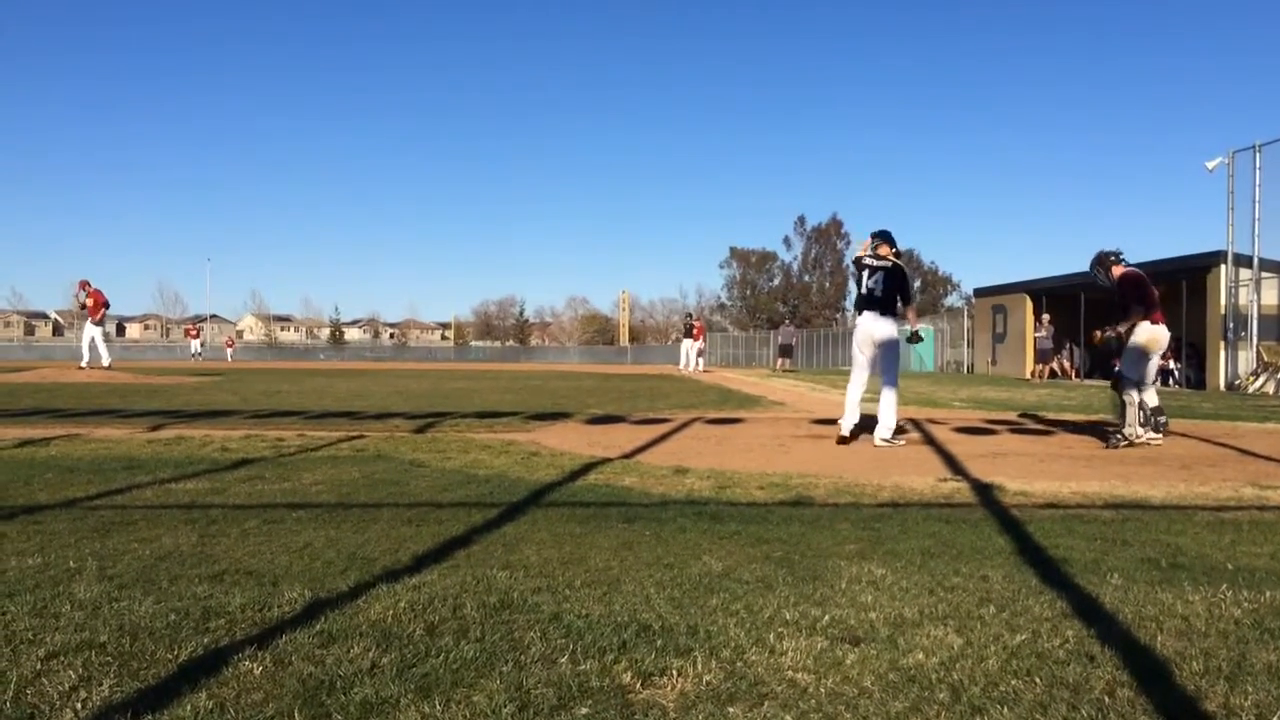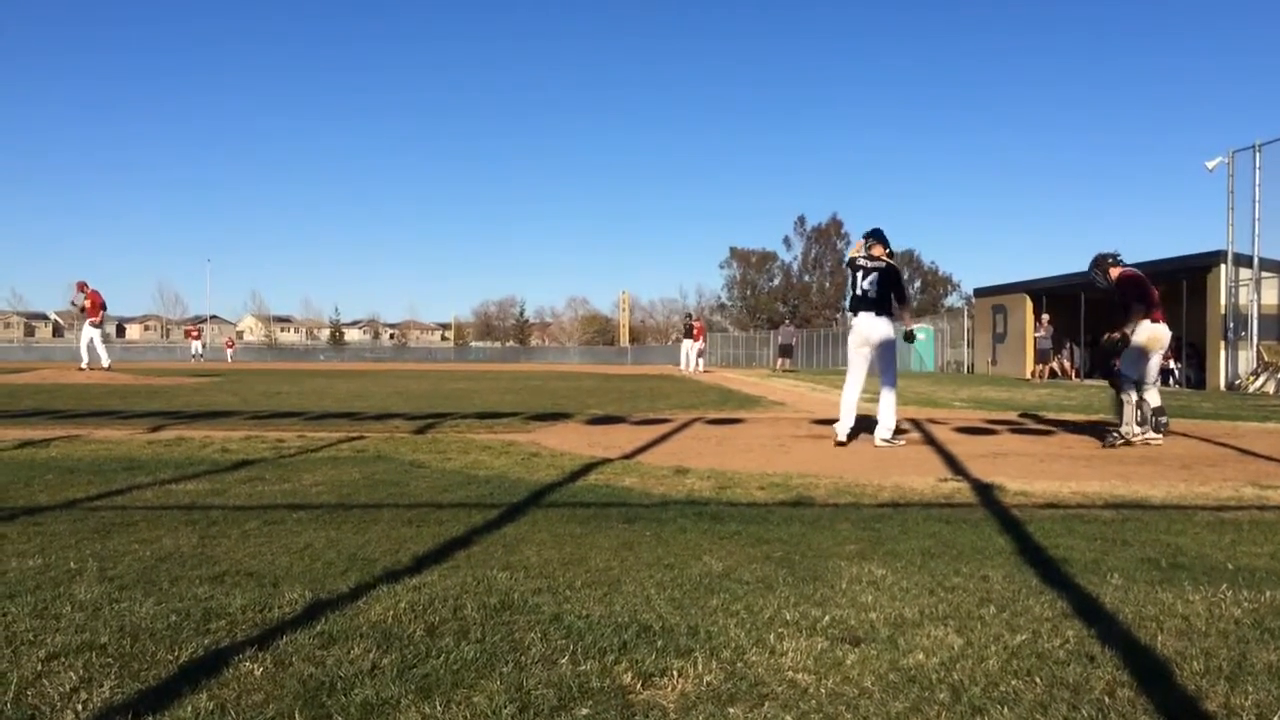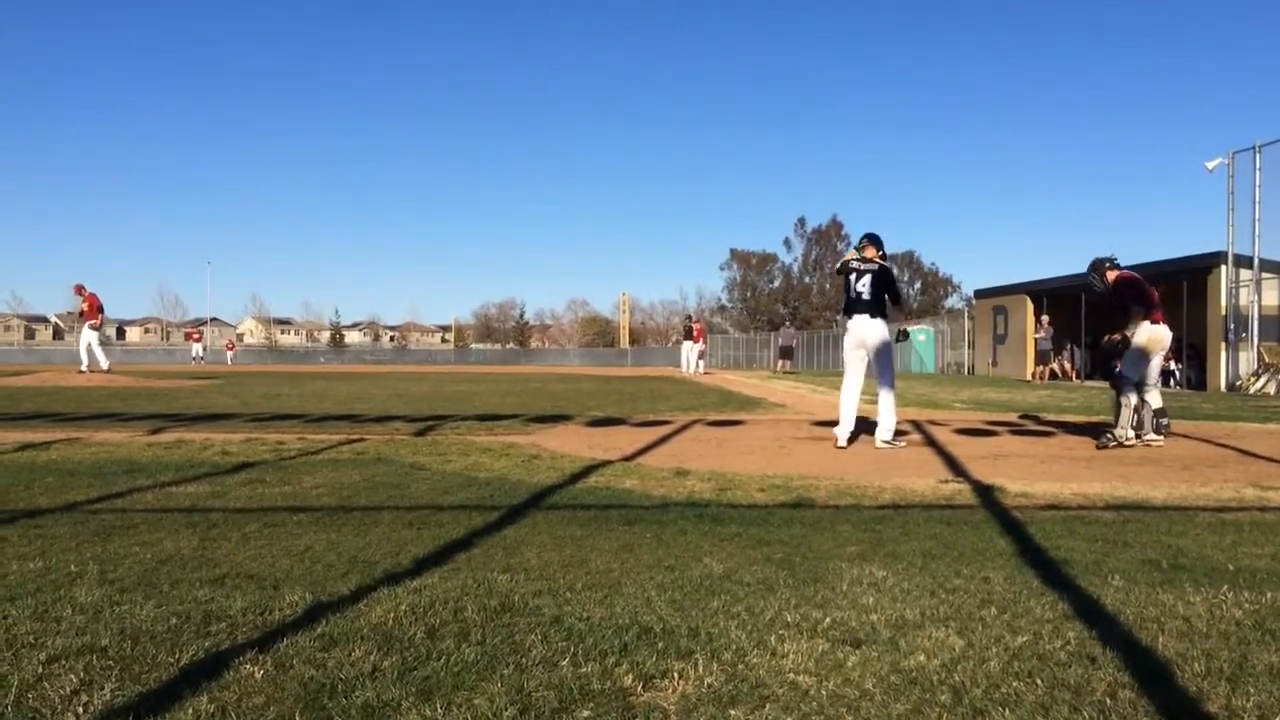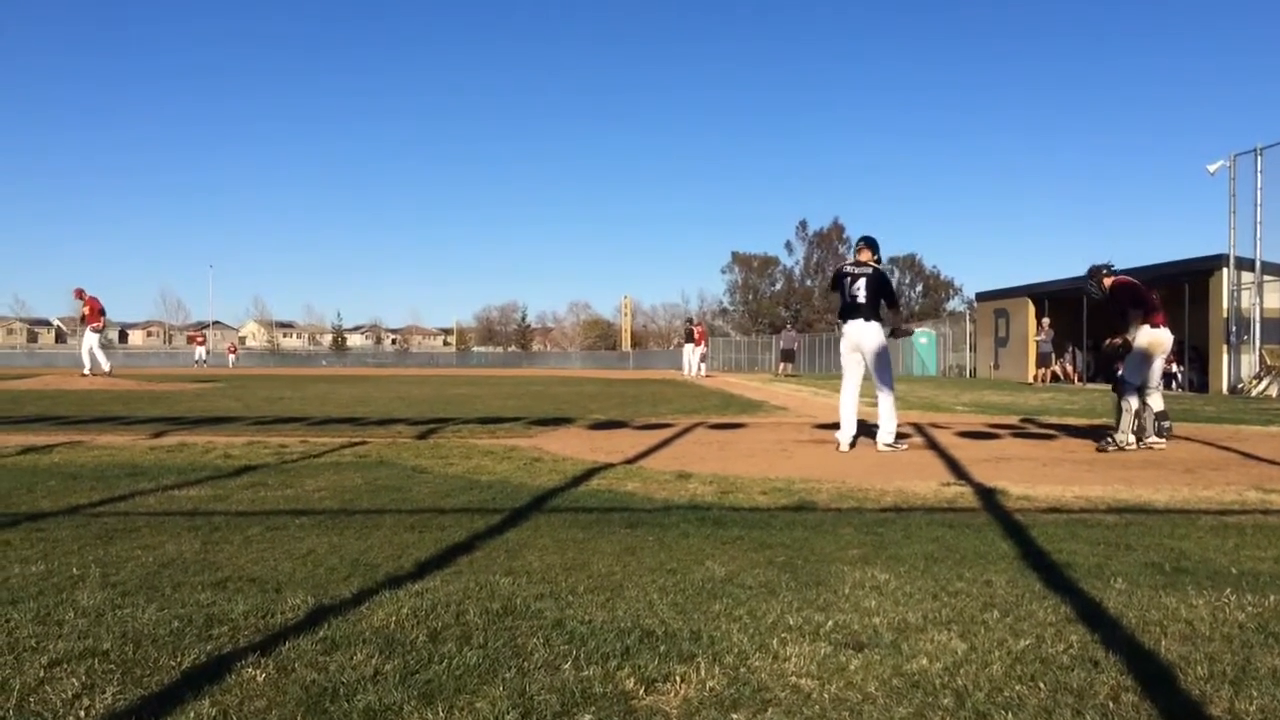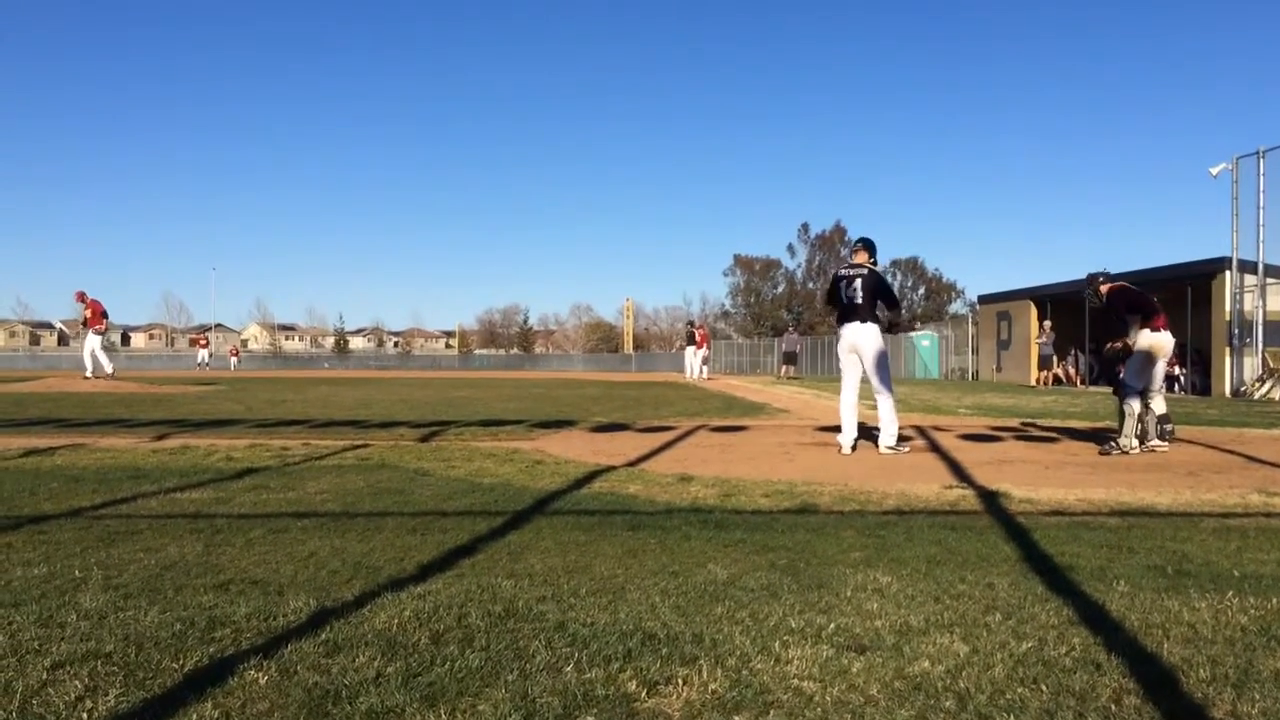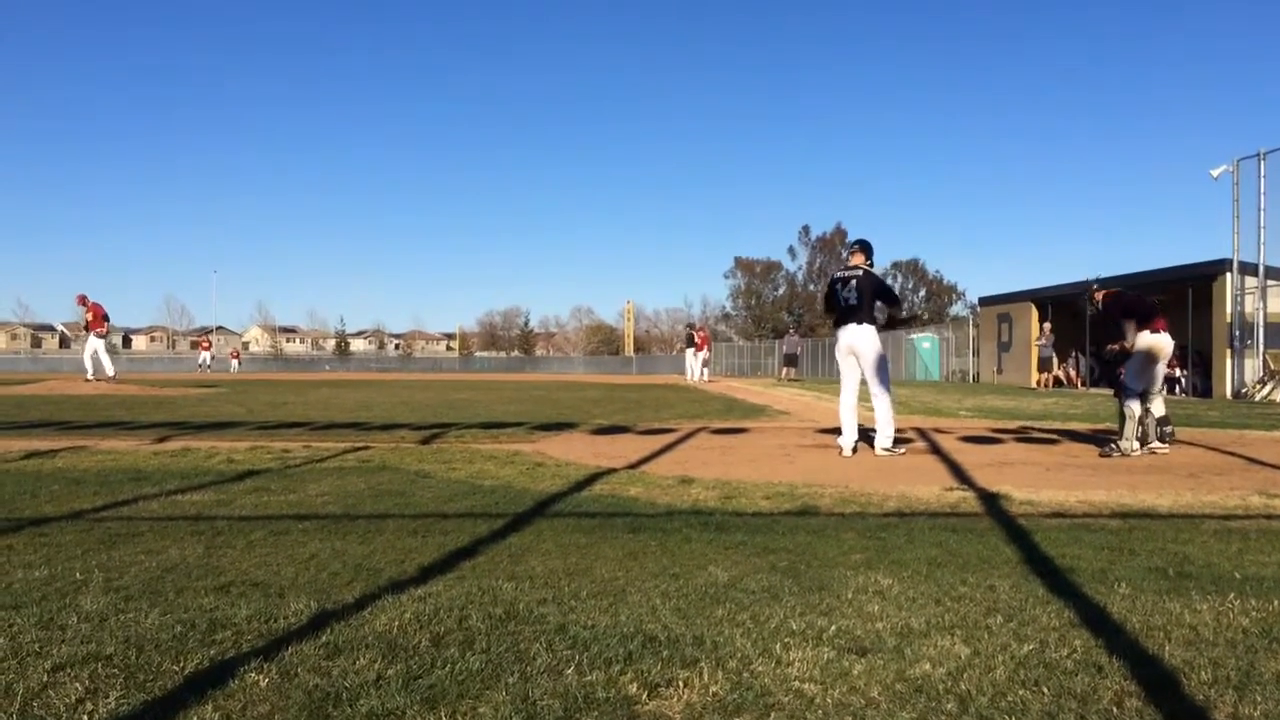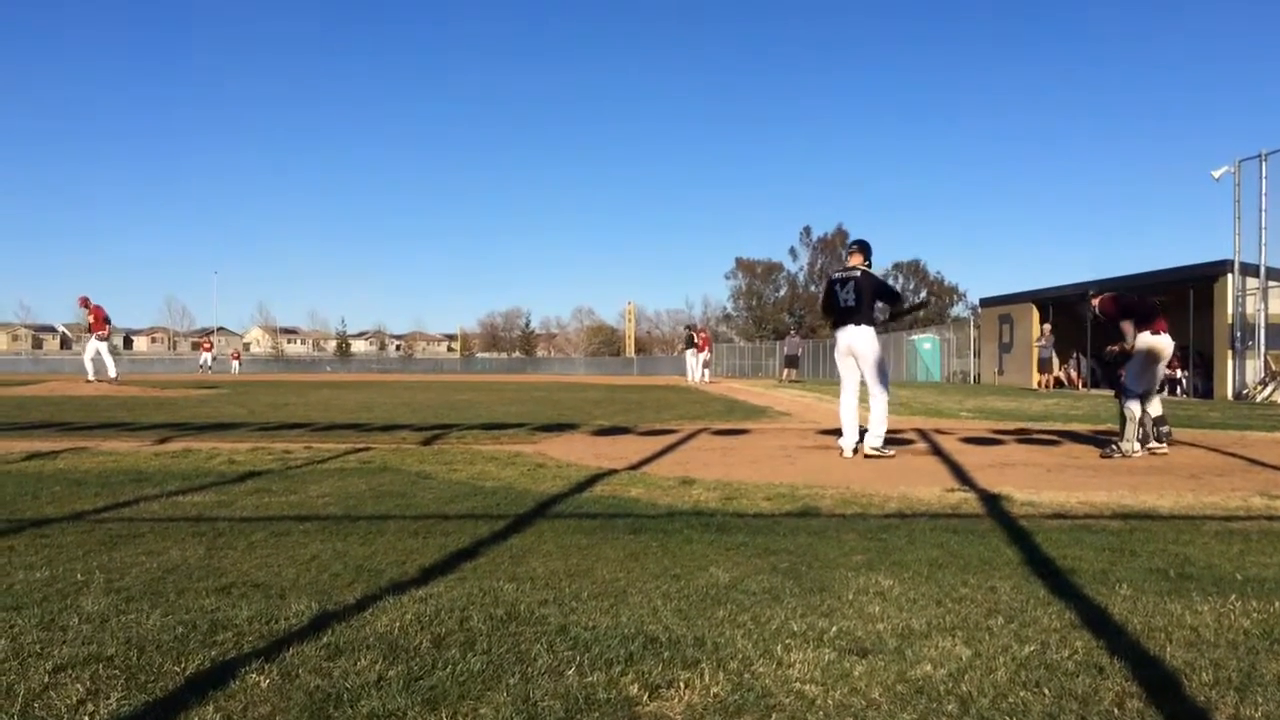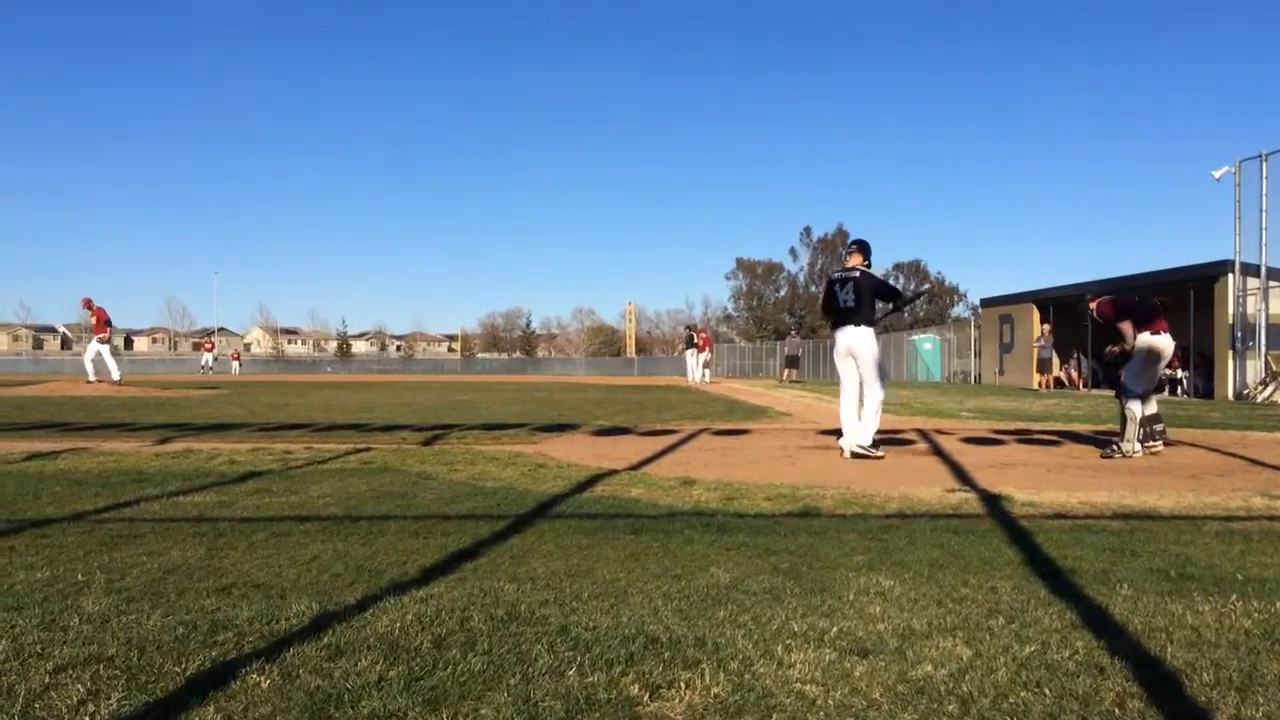
dt=0.1s
person 1, frame 1
left shoulder: (863, 261)
right shoulder: (897, 268)
right elbow: (907, 303)
left wrist: (871, 239)
right wrist: (914, 328)
left hip: (862, 323)
right hip: (885, 325)
left knee: (857, 377)
right knee: (889, 381)
left ankle: (847, 425)
right ankle: (883, 434)
person 1, frame 2
left shoulder: (856, 261)
right shoulder: (890, 269)
right elbow: (902, 303)
left wrist: (864, 241)
right wrist: (909, 328)
left hip: (858, 324)
right hip: (881, 324)
left knee: (853, 379)
right knee: (888, 381)
left ankle: (843, 430)
right ankle: (884, 434)
person 1, frame 3
left shoulder: (850, 265)
right shoulder: (884, 270)
left elbow: (840, 266)
right elbow: (896, 303)
left wrist: (857, 250)
left hip: (853, 326)
right hip: (876, 326)
left knee: (851, 381)
right knee: (885, 383)
left ankle: (843, 433)
right ankle: (884, 436)
person 1, frame 4
left shoulder: (843, 270)
right shoulder: (877, 273)
left elbow: (833, 286)
right elbow: (892, 305)
right wrist: (897, 326)
left hip: (848, 330)
right hip: (871, 329)
left knee: (849, 386)
right knee: (884, 386)
left ankle: (845, 438)
right ankle: (886, 438)
person 1, frame 5
left shoulder: (839, 274)
right shoulder: (873, 275)
left elbow: (829, 303)
right elbow: (893, 305)
right wrist: (895, 322)
left hip: (846, 332)
right hip: (868, 331)
left knee: (848, 388)
right knee: (882, 388)
left ankle: (847, 441)
right ankle: (888, 441)
person 1, frame 6
left shoulder: (835, 278)
right shoulder: (869, 276)
left elbow: (828, 310)
right elbow: (894, 302)
right wrist: (894, 317)
left hip: (843, 335)
right hip: (865, 332)
left knee: (848, 390)
right knee: (879, 389)
left ankle: (848, 443)
right ankle: (884, 442)
person 1, frame 7
left shoulder: (833, 279)
right shoulder: (867, 277)
left elbow: (826, 313)
right elbow: (896, 298)
left hip: (841, 336)
right hip: (863, 333)
left knee: (848, 391)
right knee: (878, 390)
left ankle: (848, 444)
right ankle: (874, 442)
person 1, frame 8
left shoulder: (833, 279)
right shoulder: (867, 278)
left elbow: (826, 312)
right elbow: (897, 297)
right wrist: (898, 304)
left hip: (840, 336)
right hip: (863, 334)
left knee: (847, 391)
right knee: (873, 390)
left ankle: (849, 442)
right ankle: (862, 441)
person 2, frame 1
left shoulder: (1127, 278)
right shoulder: (1132, 277)
left elbow: (1138, 311)
left wrist: (1119, 329)
right wrist: (1120, 329)
left hip: (1147, 331)
right hip: (1158, 332)
left knee: (1126, 379)
right knee: (1146, 384)
left ankle: (1132, 430)
right ankle: (1153, 431)
person 2, frame 2
left shoulder: (1125, 277)
right shoulder: (1131, 278)
left elbow: (1139, 308)
left wrist: (1125, 332)
right wrist: (1122, 333)
left hip: (1149, 330)
right hip: (1160, 331)
left knee: (1124, 377)
right knee: (1148, 383)
left ankle: (1129, 429)
right ankle: (1153, 431)
person 2, frame 3
left shoulder: (1122, 280)
right shoulder: (1129, 280)
left elbow: (1138, 310)
left wrist: (1125, 334)
right wrist: (1122, 334)
left hip: (1149, 331)
right hip: (1161, 332)
left knee: (1125, 379)
right knee: (1149, 385)
left ankle: (1124, 432)
right ankle: (1154, 433)
person 2, frame 4
left shoulder: (1118, 286)
right shoulder: (1127, 285)
left elbow: (1136, 315)
left wrist: (1126, 339)
right wrist: (1122, 338)
left hip: (1150, 334)
right hip: (1163, 335)
left knee: (1127, 383)
right knee: (1151, 387)
left ankle: (1124, 437)
right ankle: (1156, 435)
person 2, frame 5
left shoulder: (1115, 292)
right shoulder: (1125, 290)
left elbow: (1134, 320)
left wrist: (1126, 343)
right wrist: (1123, 343)
left hip: (1151, 338)
right hip: (1164, 338)
left knee: (1128, 387)
right knee: (1153, 390)
left ankle: (1127, 441)
right ankle: (1158, 438)
person 2, frame 6
left shoulder: (1107, 299)
right shoulder: (1120, 296)
left elbow: (1130, 323)
left wrist: (1125, 346)
right wrist: (1123, 345)
left hip: (1150, 339)
right hip: (1164, 340)
left knee: (1128, 389)
right knee: (1151, 391)
left ankle: (1128, 443)
right ankle: (1159, 440)
person 2, frame 7
left shoulder: (1105, 303)
right shoulder: (1117, 300)
left elbow: (1128, 326)
left wrist: (1125, 347)
right wrist: (1122, 347)
left hip: (1150, 340)
right hip: (1164, 341)
left knee: (1128, 391)
right knee: (1149, 392)
left ankle: (1129, 445)
right ankle: (1157, 441)
person 2, frame 8
left shoulder: (1101, 306)
right shoulder: (1113, 303)
left elbow: (1128, 329)
left wrist: (1125, 348)
right wrist: (1122, 347)
left hip: (1151, 341)
right hip: (1165, 340)
left knee: (1129, 391)
right knee: (1145, 391)
left ankle: (1129, 446)
right ankle: (1153, 439)
